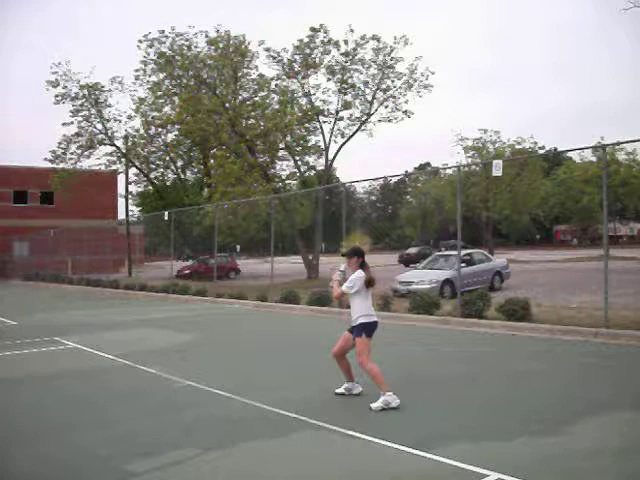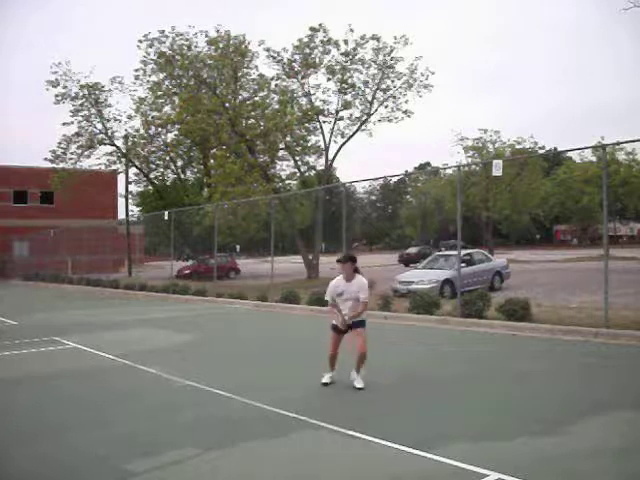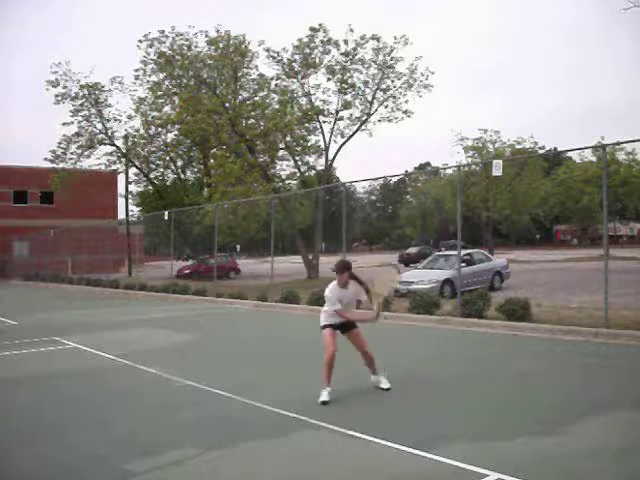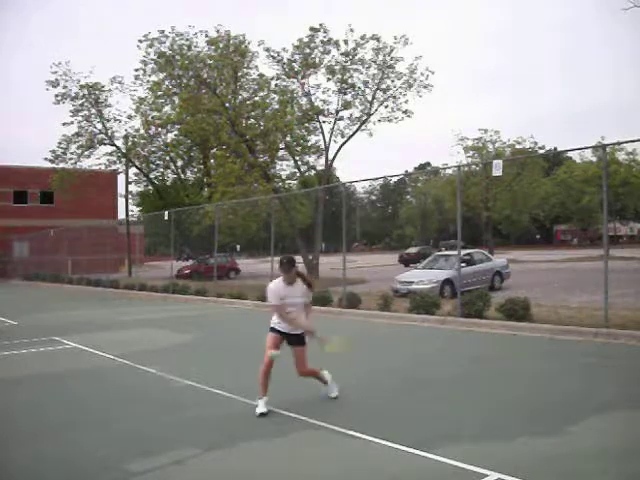
dt=0.5s
person 1, frame 1
left shoulder: (357, 277)
right shoulder: (357, 276)
left elbow: (337, 295)
right elbow: (352, 297)
left wrist: (335, 281)
left hip: (365, 323)
right hip: (358, 323)
left knee: (363, 362)
right knee: (337, 353)
left ankle: (388, 397)
right ankle: (352, 385)
person 1, frame 2
left shoulder: (362, 282)
right shoulder: (334, 284)
left elbow: (364, 306)
right elbow: (332, 305)
left wrist: (349, 317)
right wrist: (339, 318)
left hip: (357, 319)
right hip: (339, 321)
left knee: (362, 351)
right knee: (332, 353)
left ankle: (356, 374)
right ankle: (330, 373)
person 1, frame 3
left shoulder: (355, 285)
right shoulder: (330, 292)
left elbow: (367, 302)
right elbow: (343, 314)
left wrist: (371, 314)
right wrist: (367, 318)
left hip: (347, 320)
right hip: (329, 320)
left knee: (365, 351)
right knee: (330, 352)
left ankle: (376, 376)
right ankle: (326, 389)
person 1, frame 4
left shoulder: (303, 285)
right shoulder: (274, 286)
left elbow: (306, 309)
right elbow: (281, 313)
left wrist: (306, 326)
right wrist: (303, 326)
left hip: (297, 330)
right hip: (278, 327)
left knee: (302, 371)
right knee: (268, 361)
left ankle: (325, 378)
right ankle: (262, 399)
